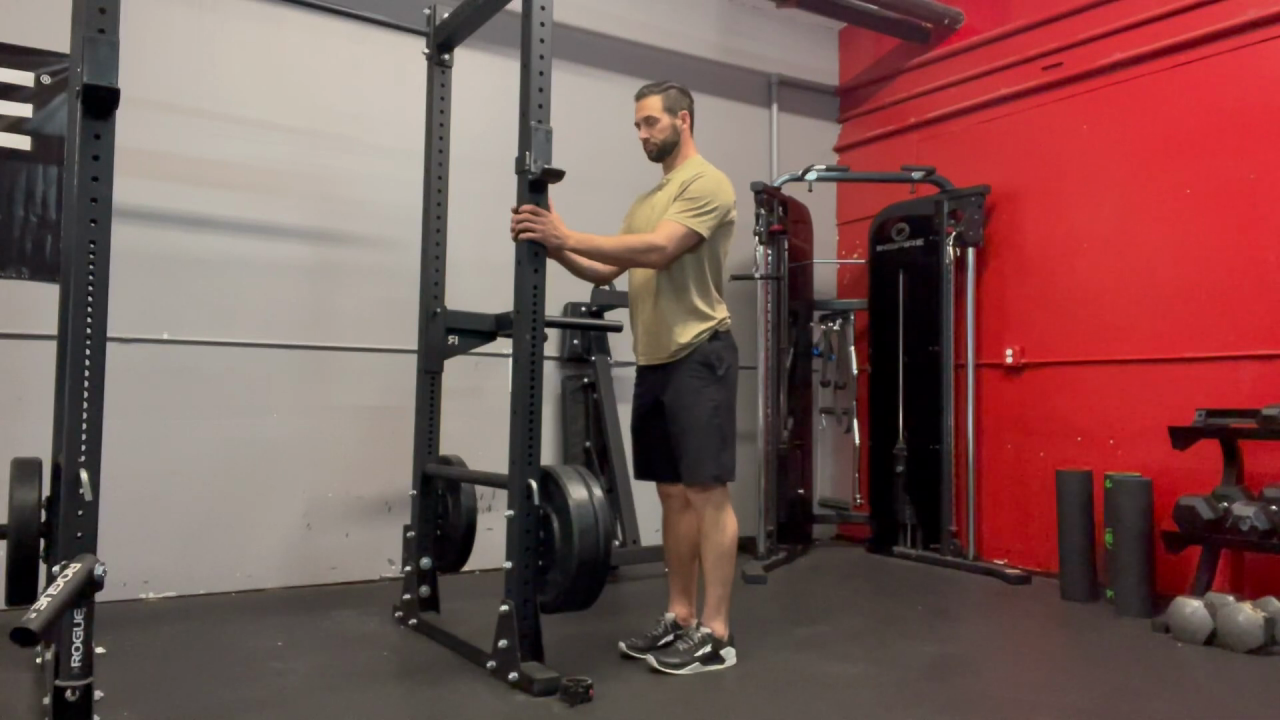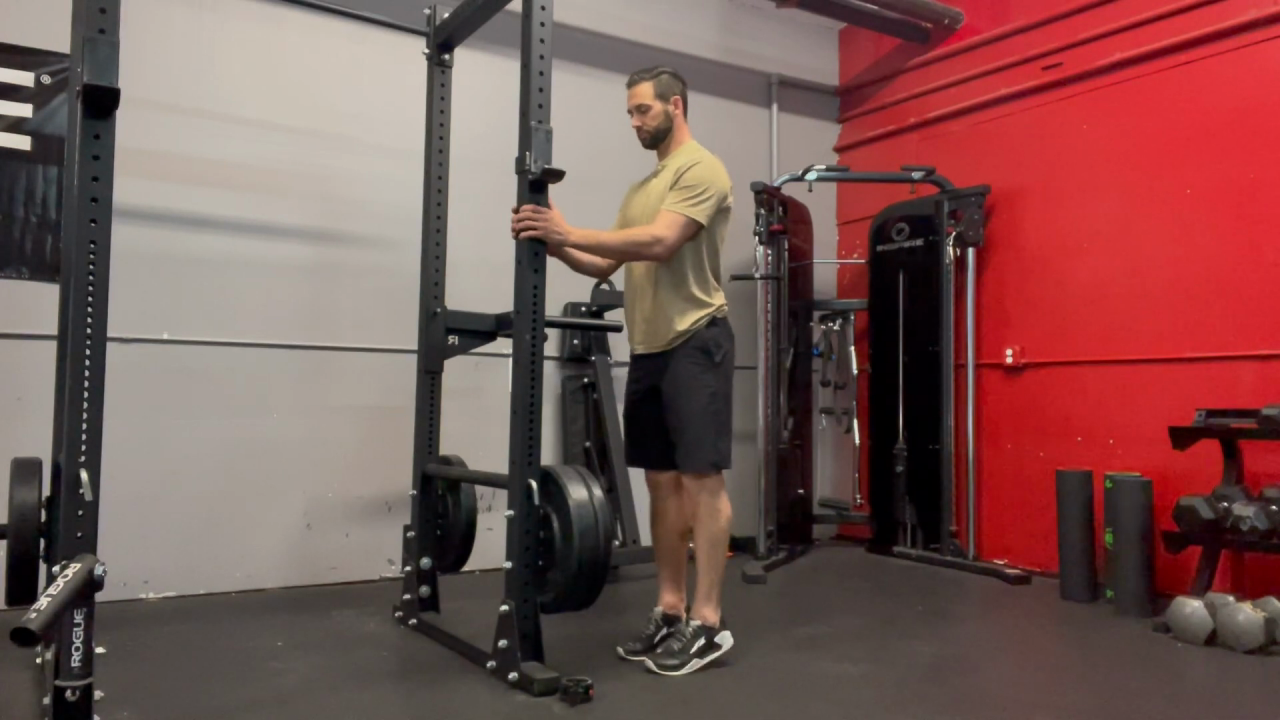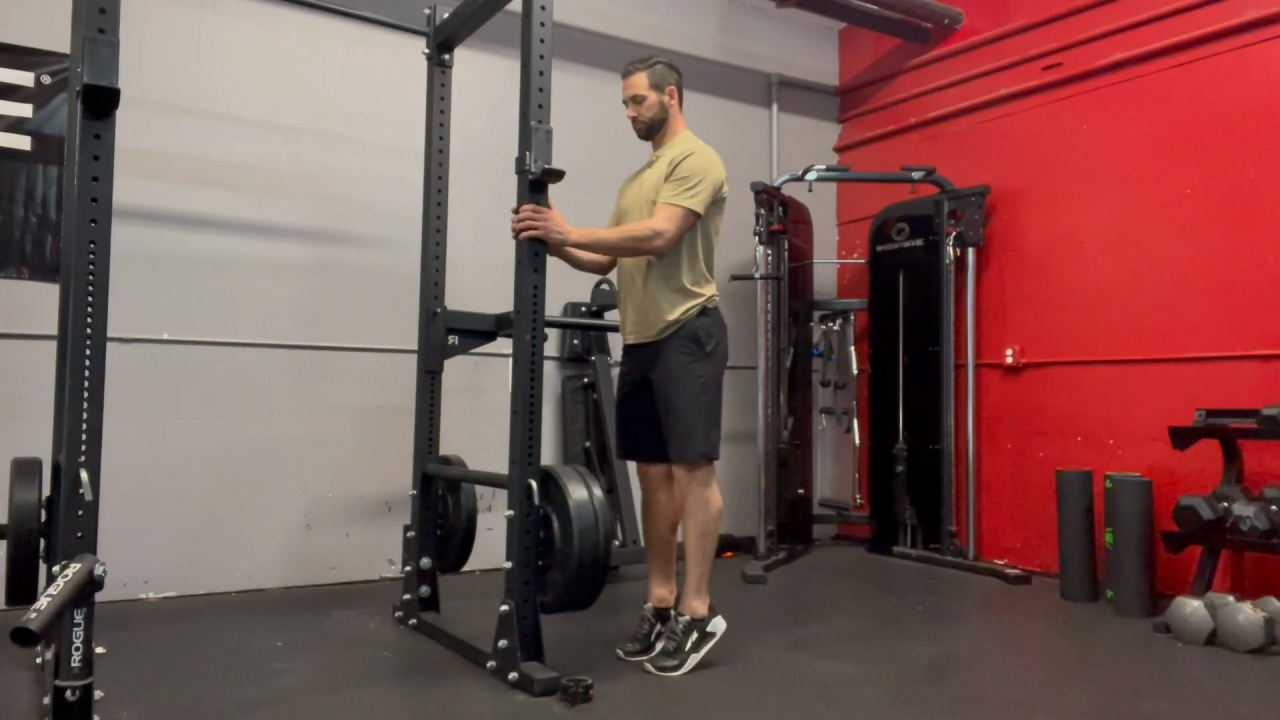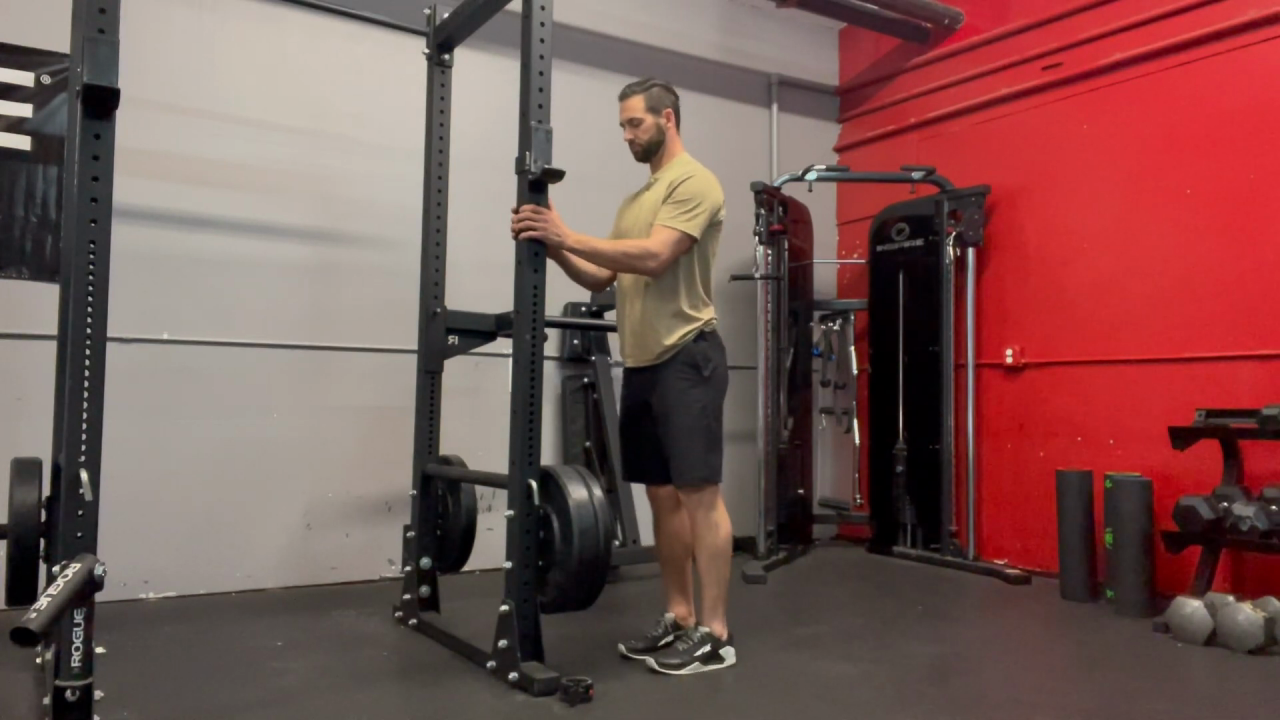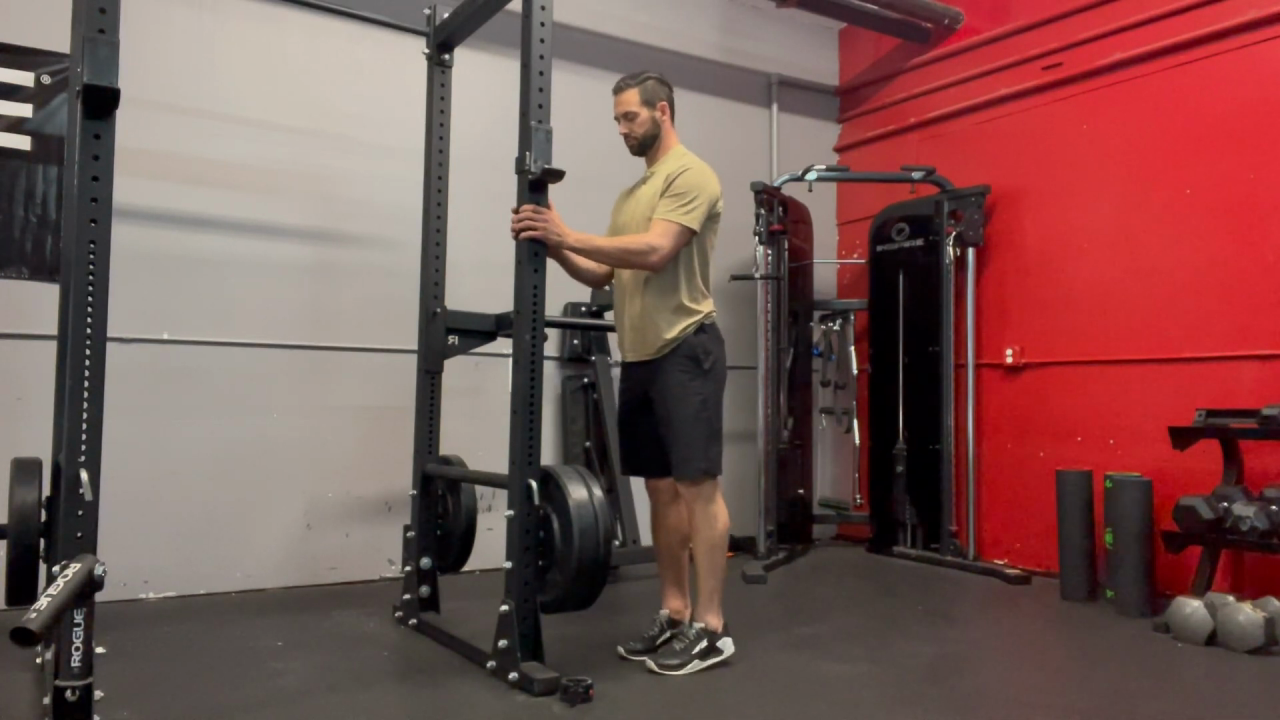
dt=1s
person 1, frame 1
left shoulder: (707, 184)
right shoulder: (649, 198)
left elbow: (658, 251)
right elbow: (606, 270)
left wrist: (569, 235)
right wrist: (555, 249)
left hip: (698, 356)
right hip: (655, 360)
left knee: (707, 491)
right knee: (673, 491)
left ankle: (715, 633)
right ankle: (679, 617)
person 1, frame 2
left shoulder: (701, 170)
right shoulder: (643, 186)
left elbow: (660, 243)
right elbow: (605, 263)
left wrist: (571, 232)
right wrist: (555, 244)
left hip: (694, 343)
right hip: (649, 349)
left knee: (701, 478)
right knee: (663, 480)
left ankle: (707, 621)
right ankle: (670, 611)
person 1, frame 3
left shoulder: (695, 161)
right shoulder: (638, 177)
left elbow: (659, 237)
right elbow: (606, 259)
left wrist: (571, 230)
right wrist: (557, 243)
left hip: (686, 333)
right hip: (641, 340)
left knee: (691, 470)
right knee: (654, 473)
left ankle: (697, 612)
right ankle: (661, 604)
person 1, frame 4
left shoulder: (693, 183)
right shoulder: (637, 198)
left elbow: (654, 258)
right elbow: (602, 277)
left wrist: (570, 236)
right wrist: (556, 250)
left hip: (686, 357)
right hip: (642, 363)
left knee: (698, 493)
right knee: (662, 493)
left ankle: (714, 633)
right ankle: (679, 618)
person 1, frame 5
left shoulder: (690, 175)
right shoulder: (633, 192)
left elbow: (657, 252)
right elbow: (603, 273)
left wrist: (569, 235)
right wrist: (555, 246)
left hip: (685, 350)
right hip: (640, 357)
left knee: (697, 484)
right knee: (661, 486)
left ankle: (710, 627)
right ankle: (673, 613)
